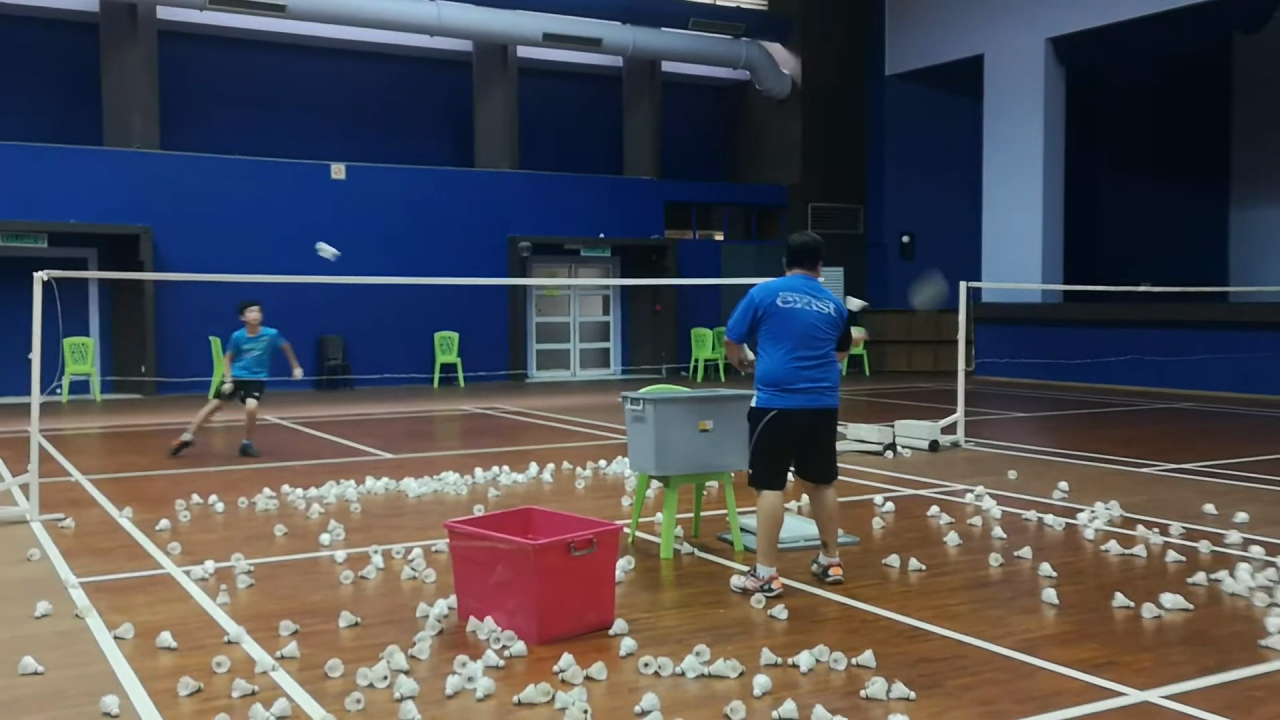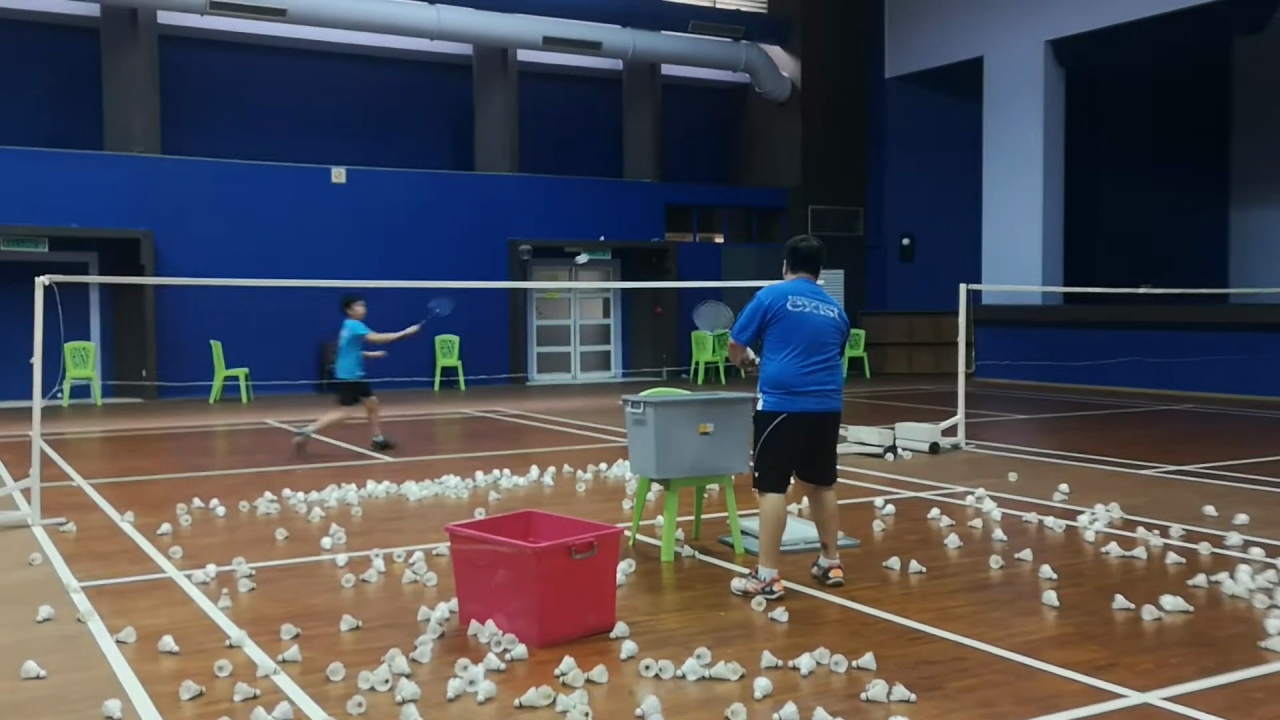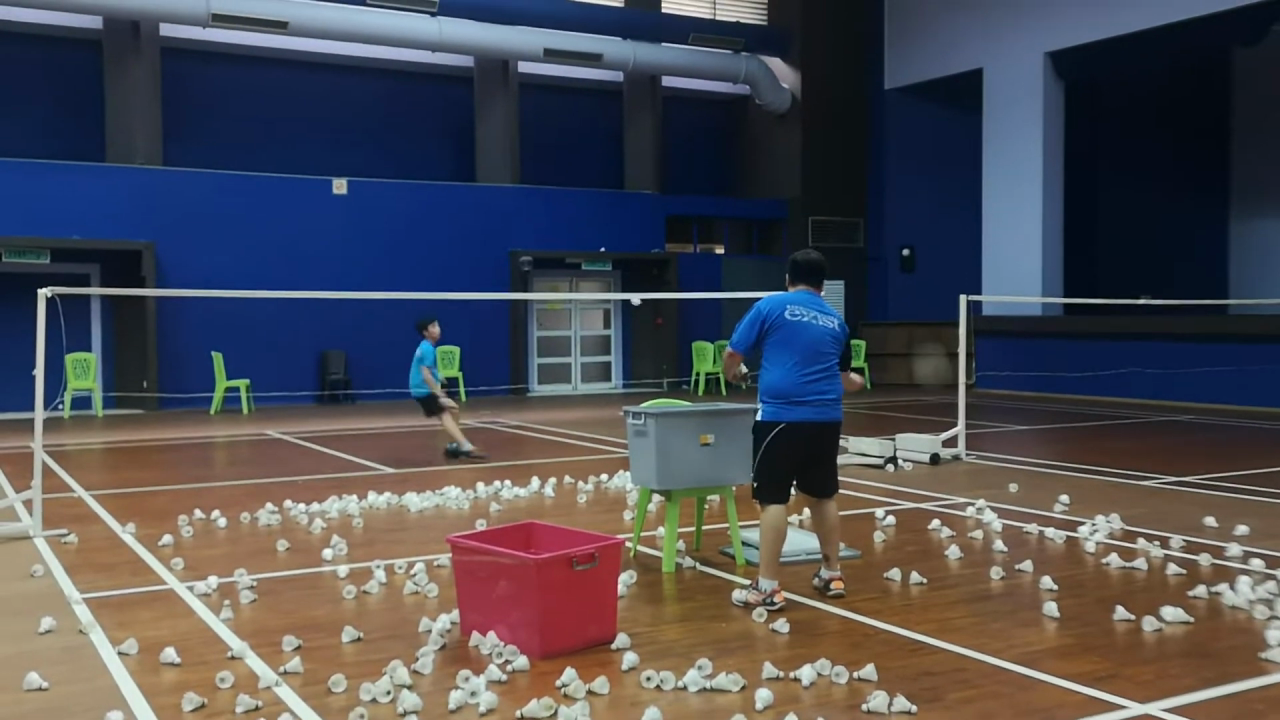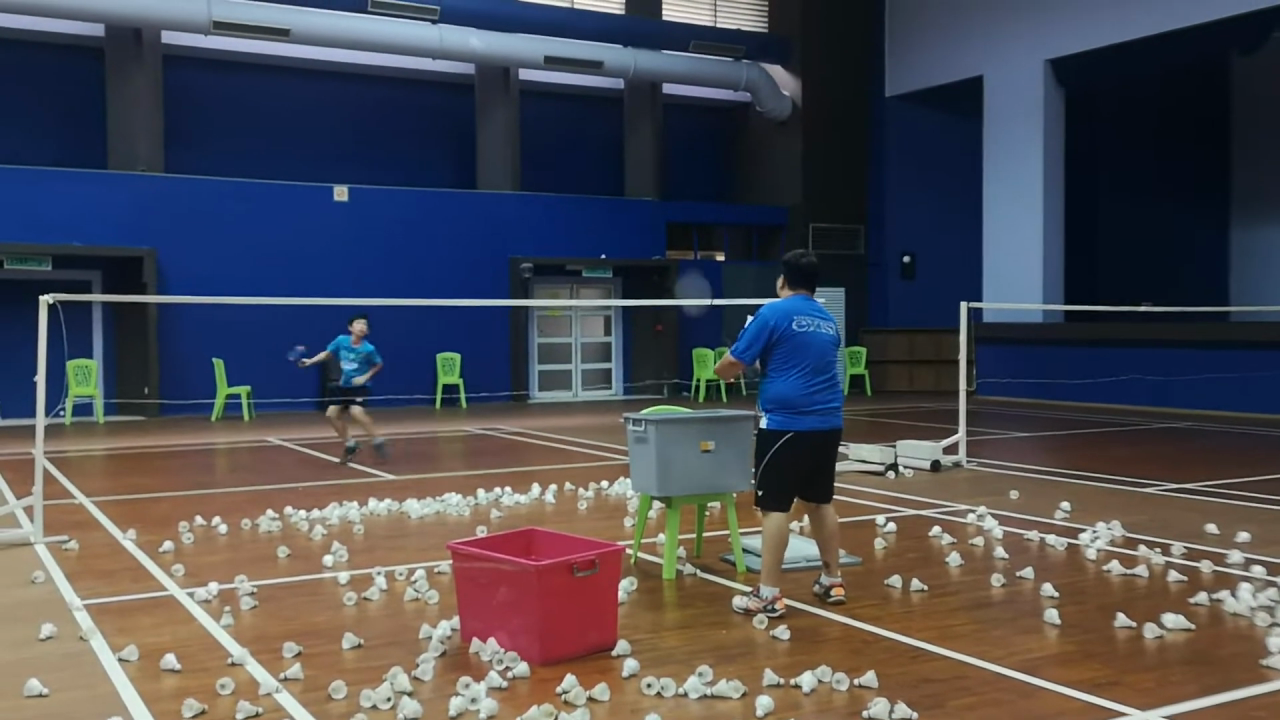
dt=0.5s
person 1, frame 1
left shoulder: (764, 293)
right shoulder: (834, 305)
left elbow: (731, 343)
left wrist: (746, 362)
right wrist: (854, 340)
left hip: (777, 402)
right hip: (822, 404)
left knee: (769, 486)
right knee: (821, 483)
left ankle: (766, 574)
right ankle: (830, 561)
person 1, frame 2
left shoulder: (771, 295)
right shoulder: (835, 309)
left elbow: (735, 346)
left wrist: (745, 360)
left hip: (782, 405)
right hip: (827, 406)
left knee: (772, 488)
right knee: (821, 485)
left ankle: (767, 576)
right ankle: (831, 563)
person 1, frame 3
left shoulder: (770, 306)
right shoulder: (835, 321)
left elbow: (733, 354)
left wrist: (733, 373)
right wrist: (852, 382)
left hip: (781, 416)
right hip: (826, 418)
left knee: (773, 499)
right knee: (823, 496)
left ankle: (768, 588)
right ankle: (832, 575)
person 1, frame 4
left shoulder: (773, 314)
right shoulder: (829, 322)
left elbow: (731, 366)
left wrist: (723, 372)
right wrist: (764, 365)
left hip: (786, 424)
right hip: (828, 423)
left knee: (775, 507)
right knee: (821, 502)
left ankle: (768, 595)
right ankle: (832, 581)
